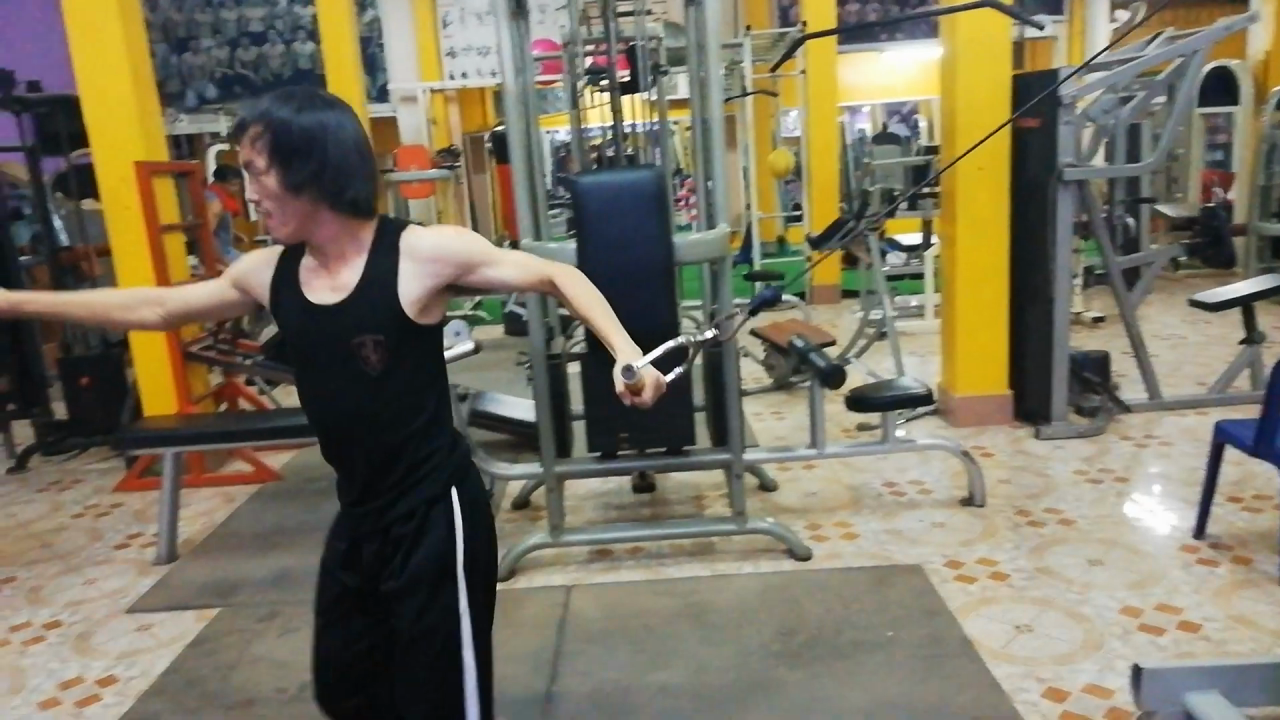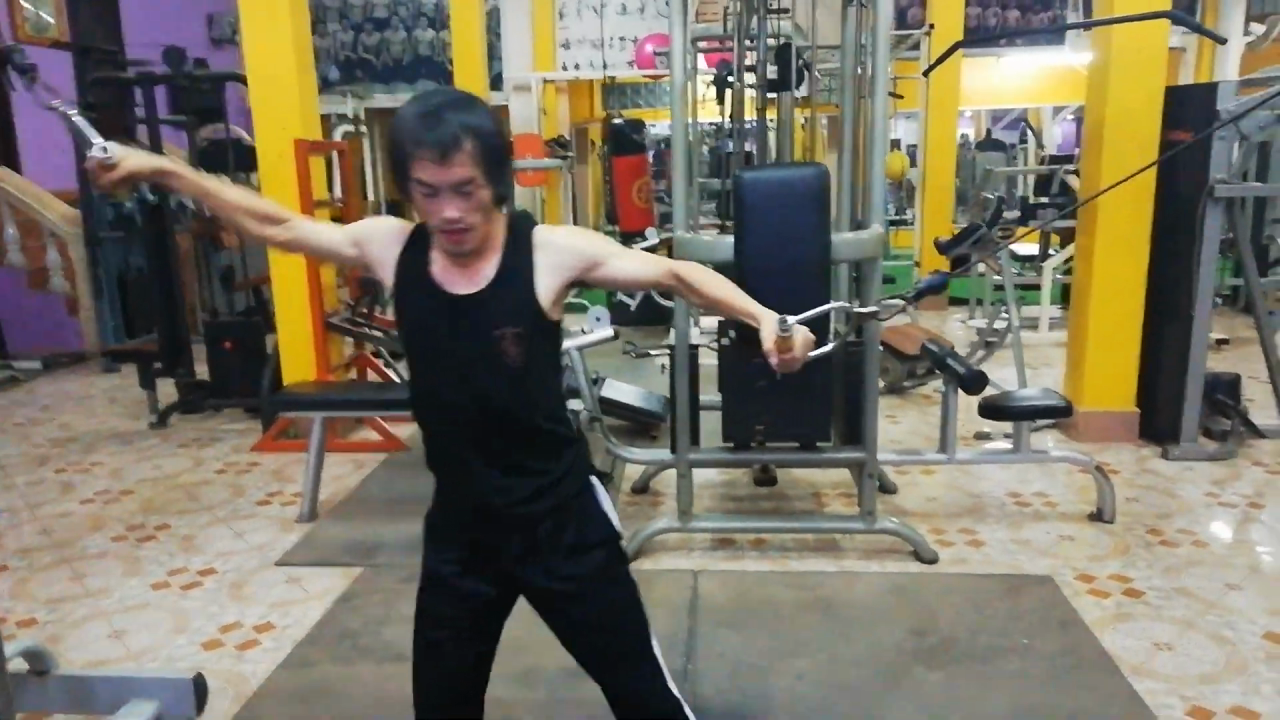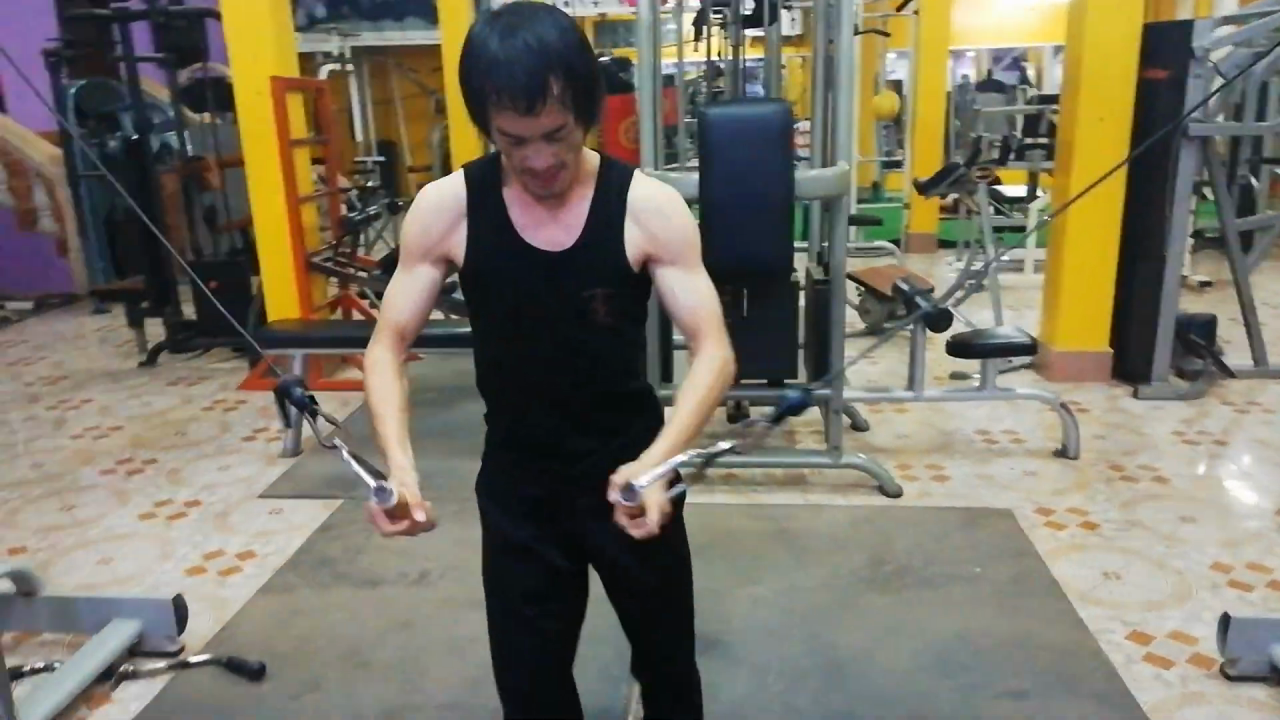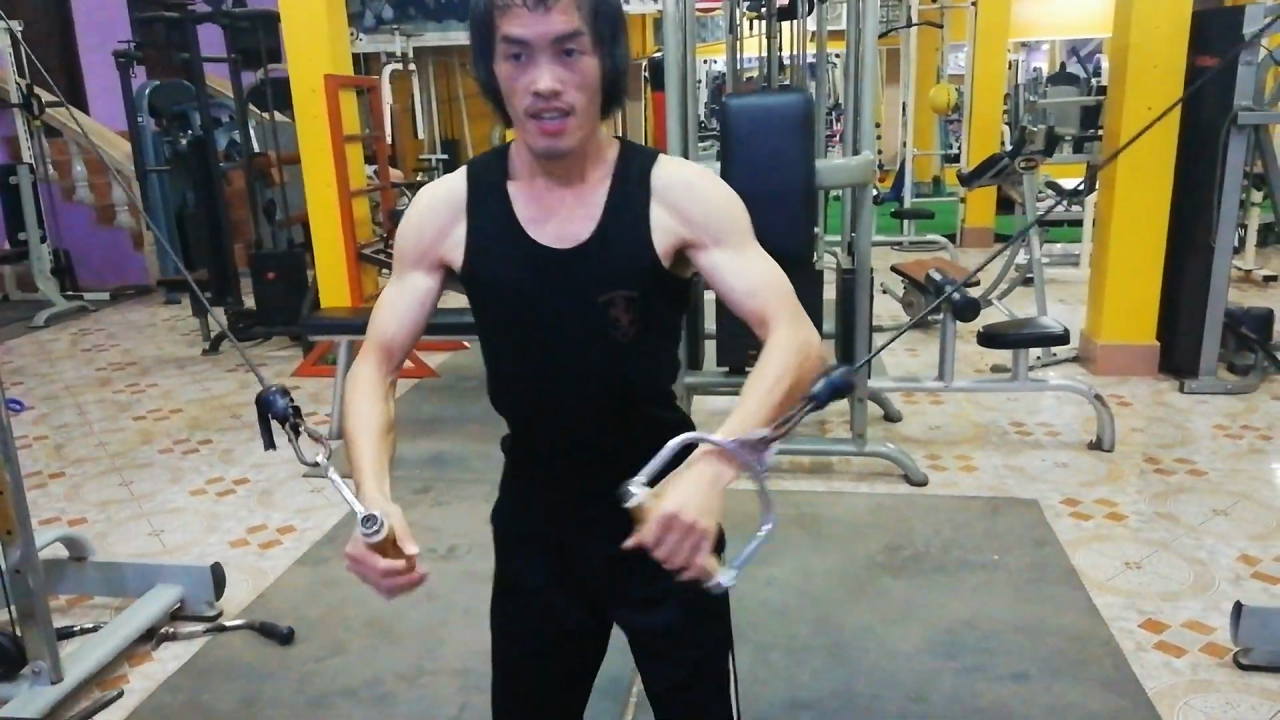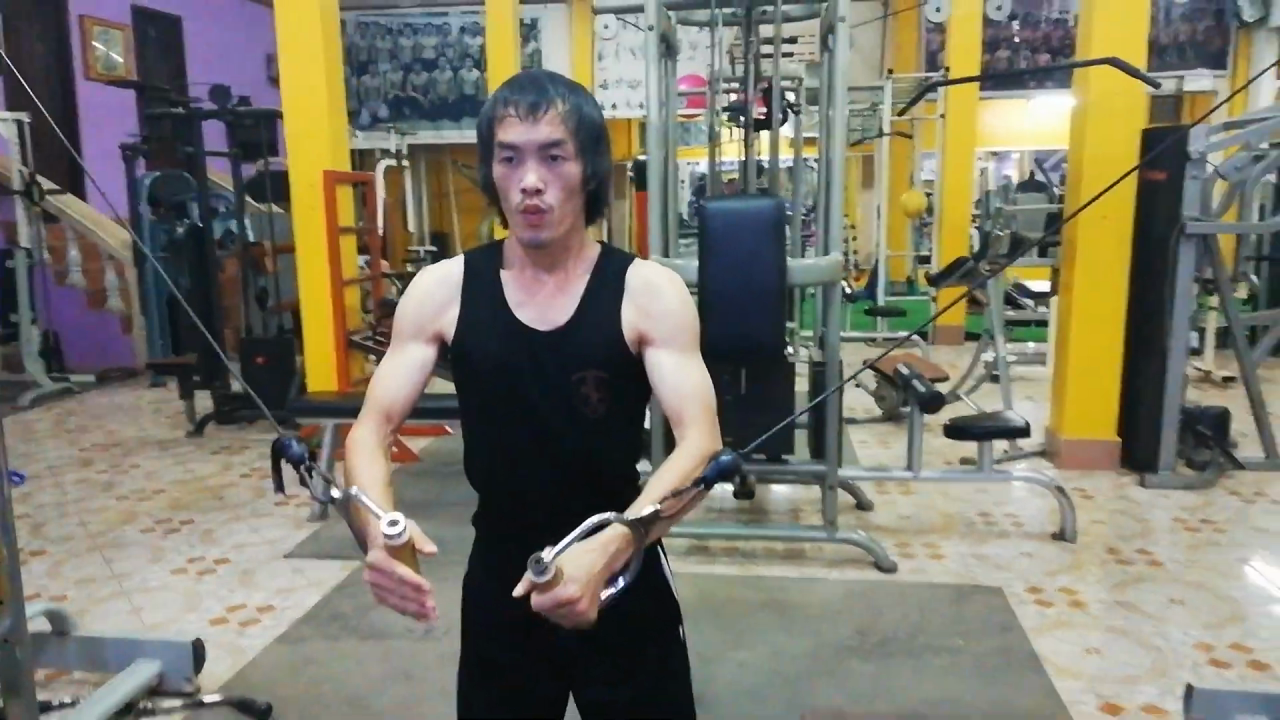
dt=1s
person 1, frame 1
left shoulder: (422, 254)
right shoulder: (267, 272)
left elbow: (554, 276)
right elbow: (156, 308)
left wrist: (624, 349)
left hip: (436, 514)
right hip: (361, 519)
person 1, frame 2
left shoulder: (553, 250)
right shoulder: (391, 248)
left elbow: (673, 274)
right elbow: (278, 225)
left wrist: (763, 317)
right wrist: (162, 169)
left hip: (562, 516)
right hip: (460, 524)
person 1, frame 3
left shoulder: (648, 206)
right shoulder: (447, 208)
left elbow: (712, 351)
right elbow: (388, 347)
left wrist: (659, 461)
right wrist: (400, 464)
left hip: (628, 480)
right hip: (518, 489)
left knee: (667, 661)
person 1, frame 4
left shoulder: (678, 193)
right shoulder: (448, 208)
left elbow: (795, 342)
right elbow: (376, 364)
left wrist: (714, 465)
right wrist: (373, 495)
left hip: (661, 515)
right hip: (533, 518)
person 1, frame 5
left shoulder: (649, 293)
right shoulder: (444, 290)
left elbow: (700, 443)
right elbow: (374, 426)
left wrist: (607, 549)
right wrist: (381, 529)
left hip: (622, 582)
right hip: (500, 586)
